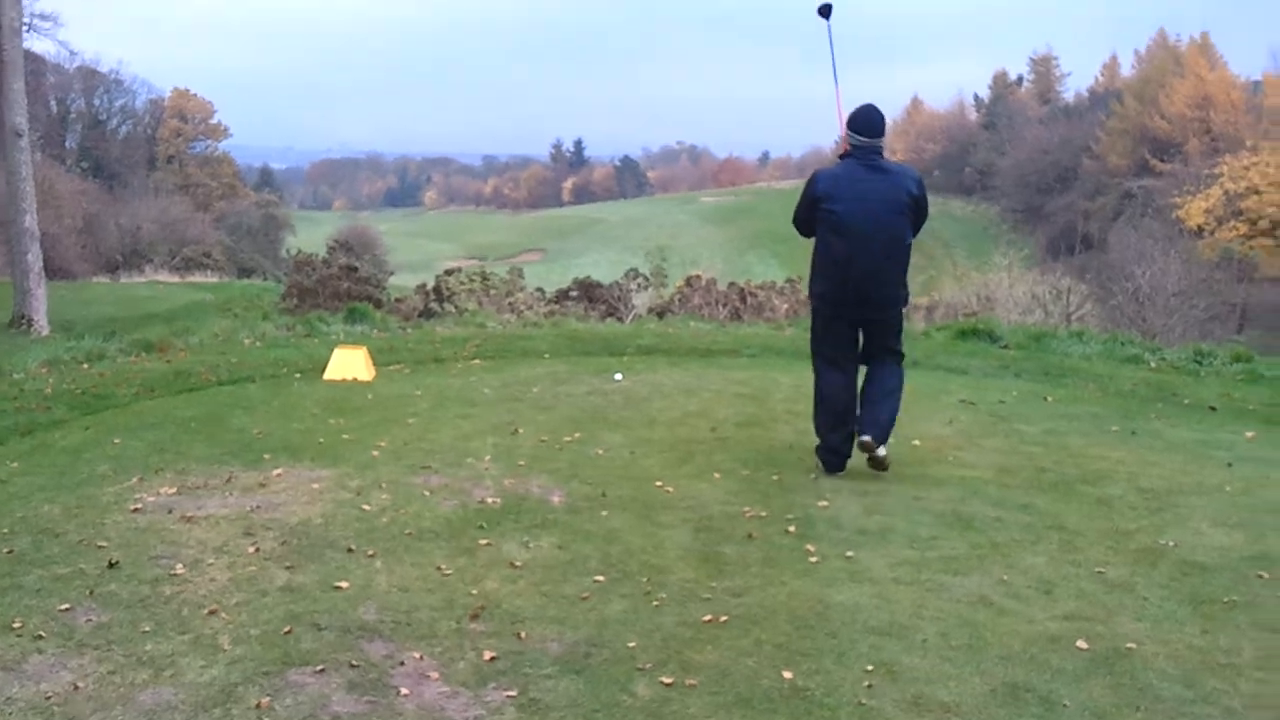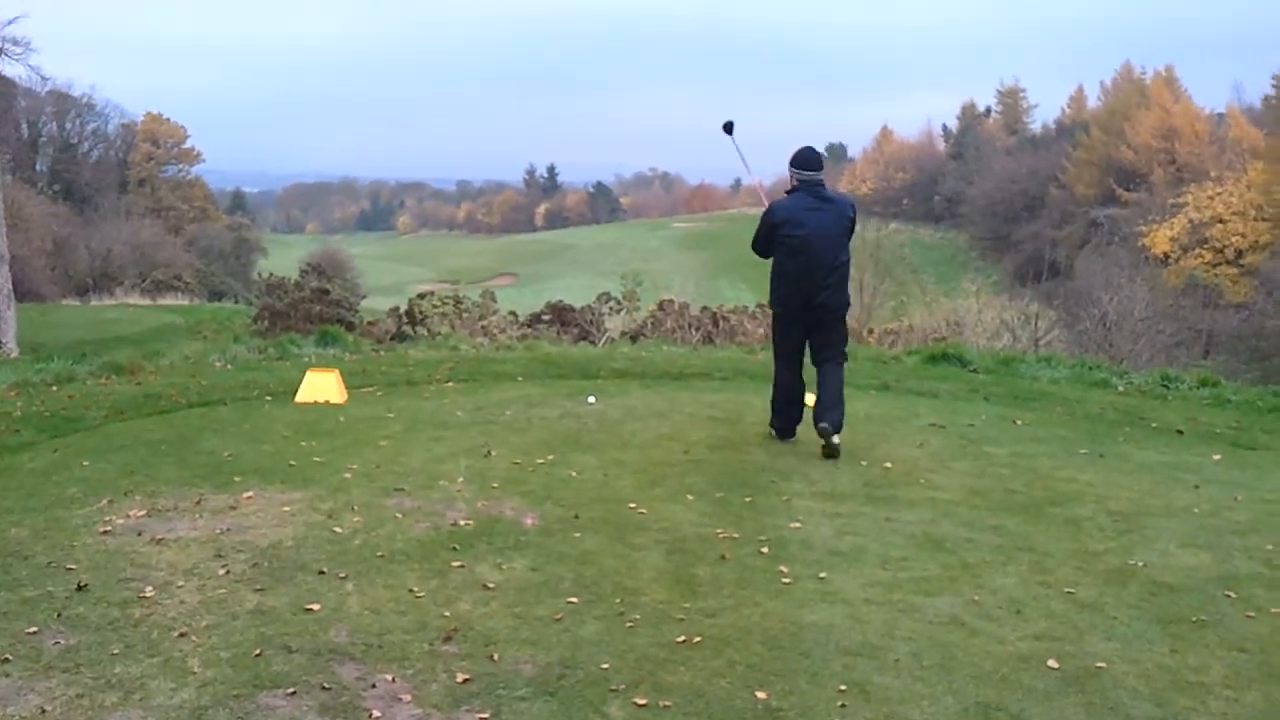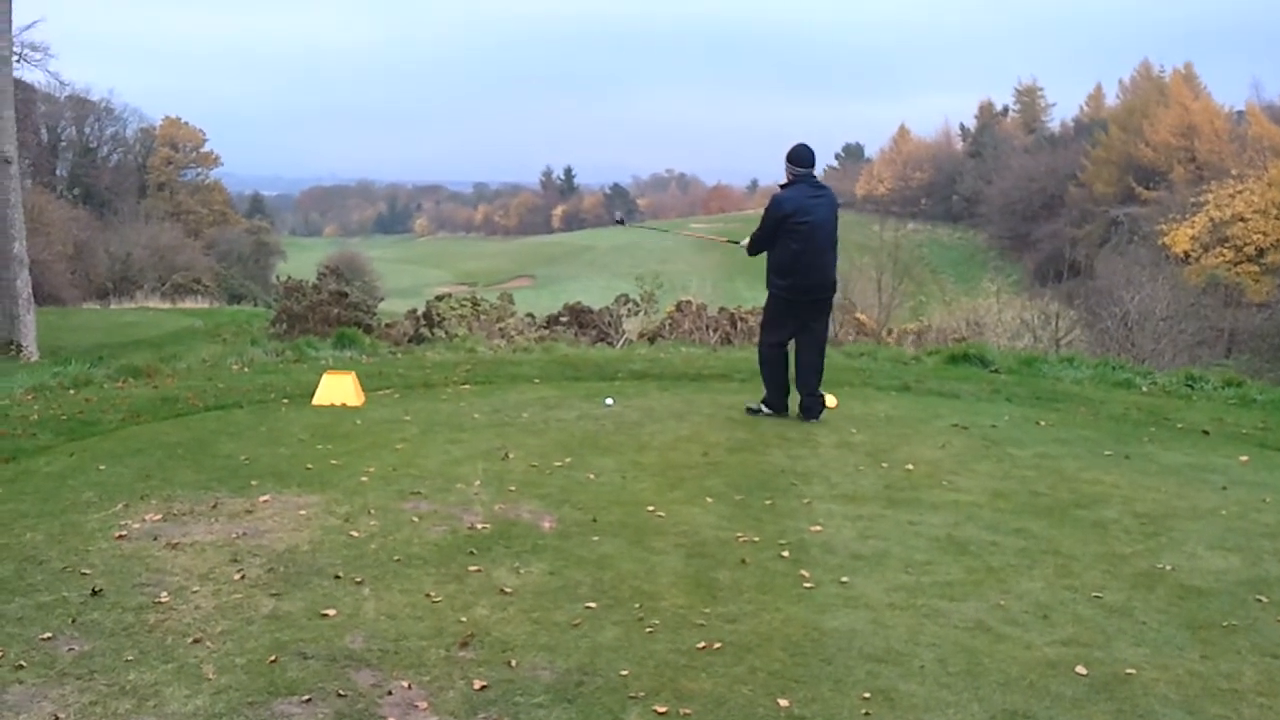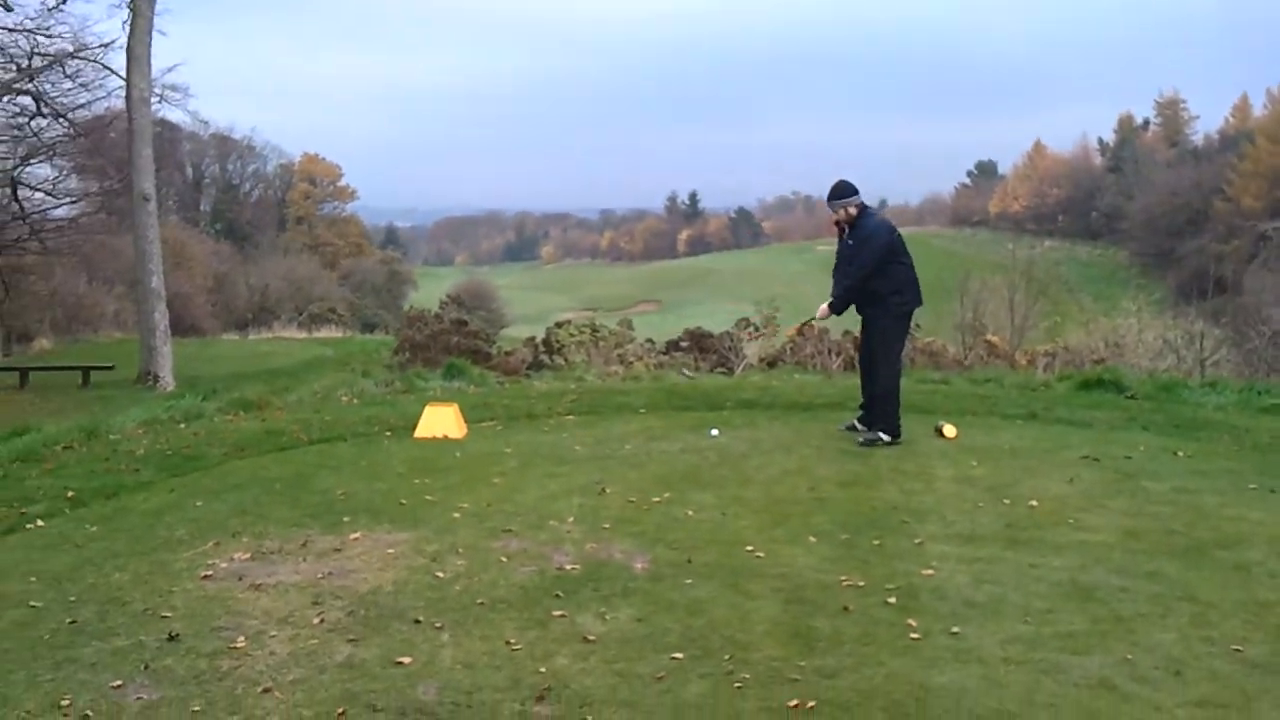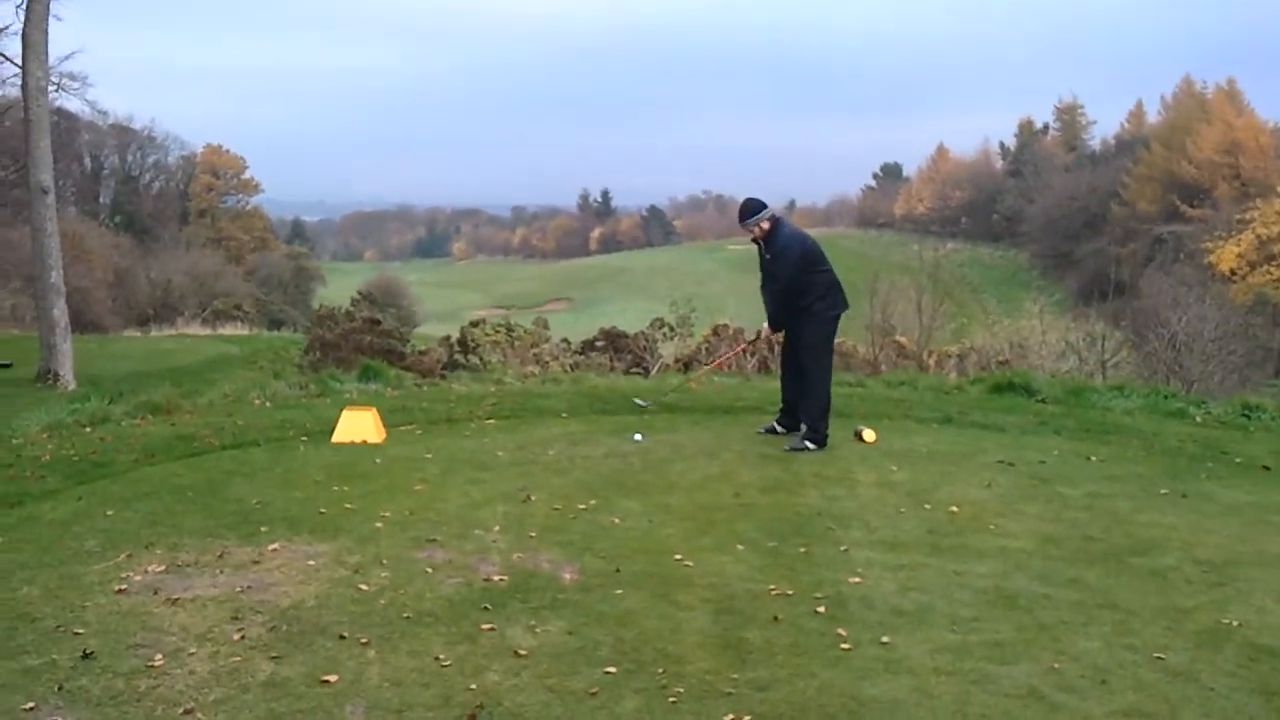
dt=1s
person 1, frame 1
left shoulder: (823, 180)
right shoulder: (908, 180)
left elbow: (803, 226)
right elbow: (916, 225)
left hip: (834, 295)
right hip: (886, 295)
left knee: (834, 369)
right knee: (886, 362)
left ankle: (834, 455)
right ankle: (873, 434)
person 1, frame 2
left shoulder: (780, 210)
right shoulder: (845, 207)
left elbow: (761, 249)
left hip: (789, 302)
right hip: (832, 302)
left knee: (788, 362)
right knee: (831, 362)
left ankle: (784, 426)
right ankle: (830, 425)
person 1, frame 3
left shoulder: (783, 200)
right shoulder: (828, 198)
left elbow: (762, 239)
left wrist: (750, 245)
right wrist: (758, 241)
left hip: (788, 285)
right hip: (821, 284)
left knee: (772, 341)
right knee: (813, 344)
left ankle: (775, 402)
right ankle: (811, 406)
person 1, frame 4
left shoulder: (875, 229)
right shoulder: (849, 229)
left elbow: (859, 274)
right elbow: (843, 269)
left wrist: (834, 306)
right wrist: (834, 300)
left hip: (895, 303)
right hip: (874, 303)
left knee: (885, 363)
right knee: (869, 360)
left ankle: (888, 428)
right ankle: (870, 417)
person 1, frame 5
left shoulder: (788, 241)
right shoulder: (769, 239)
left elbow: (784, 288)
right elbow: (769, 283)
left wrist: (773, 324)
right wrist: (773, 319)
left hip: (820, 308)
right hip: (800, 308)
left knee: (815, 368)
right knee: (791, 362)
left ankle: (815, 435)
right ankle: (789, 420)
